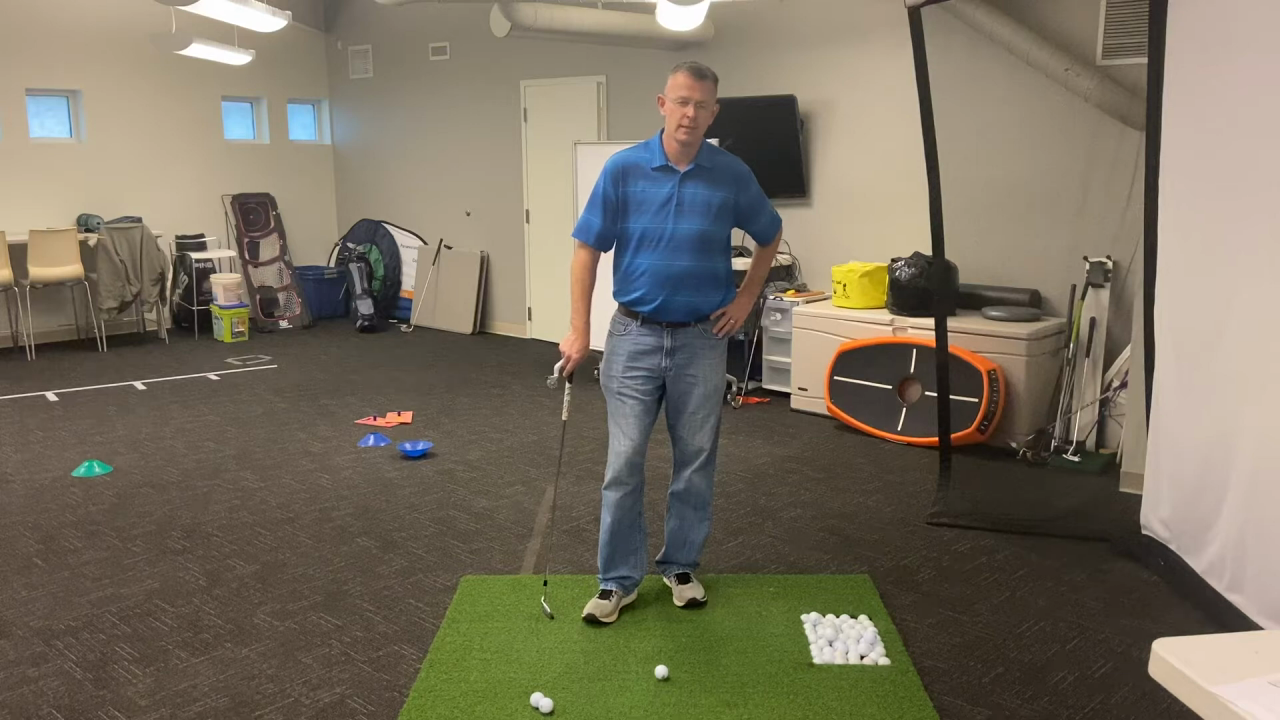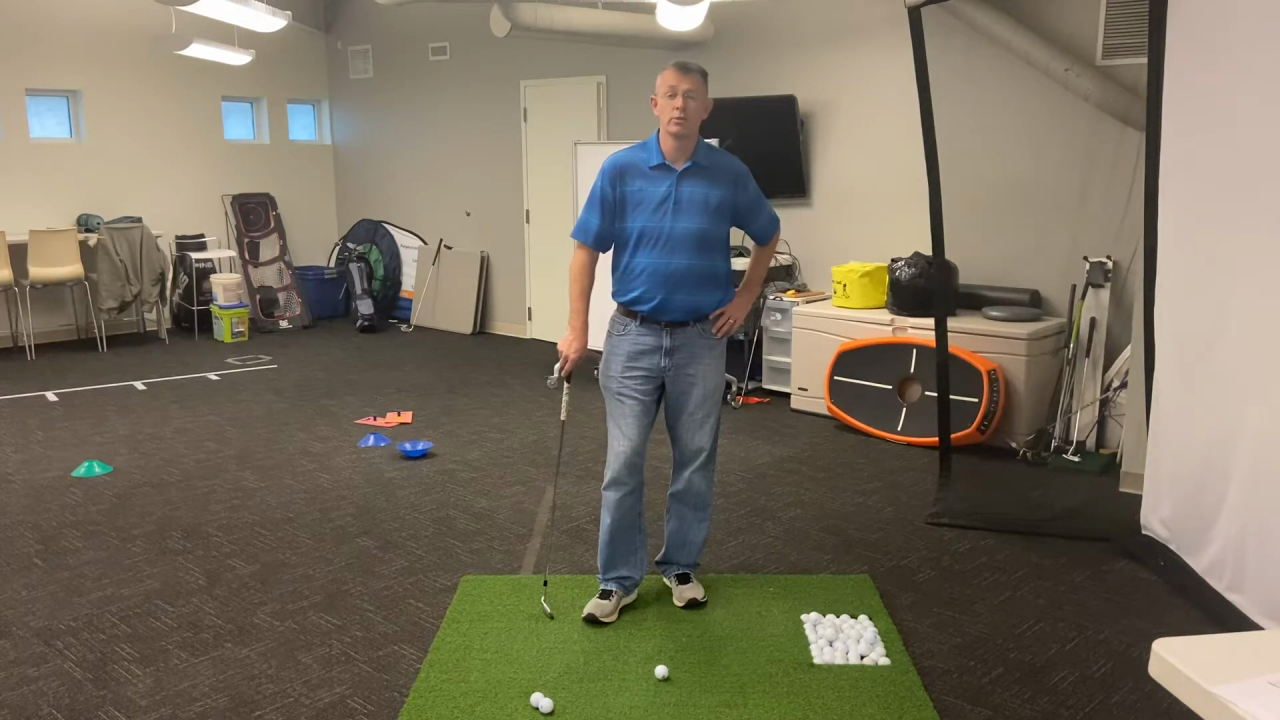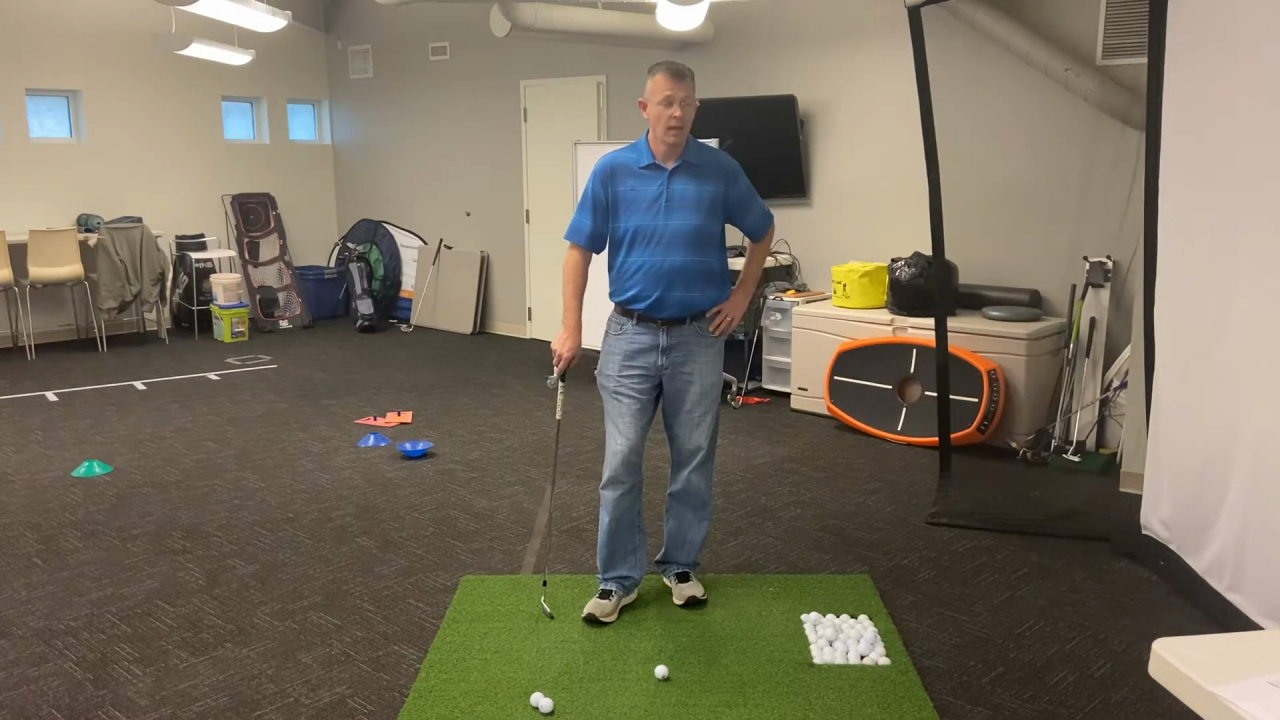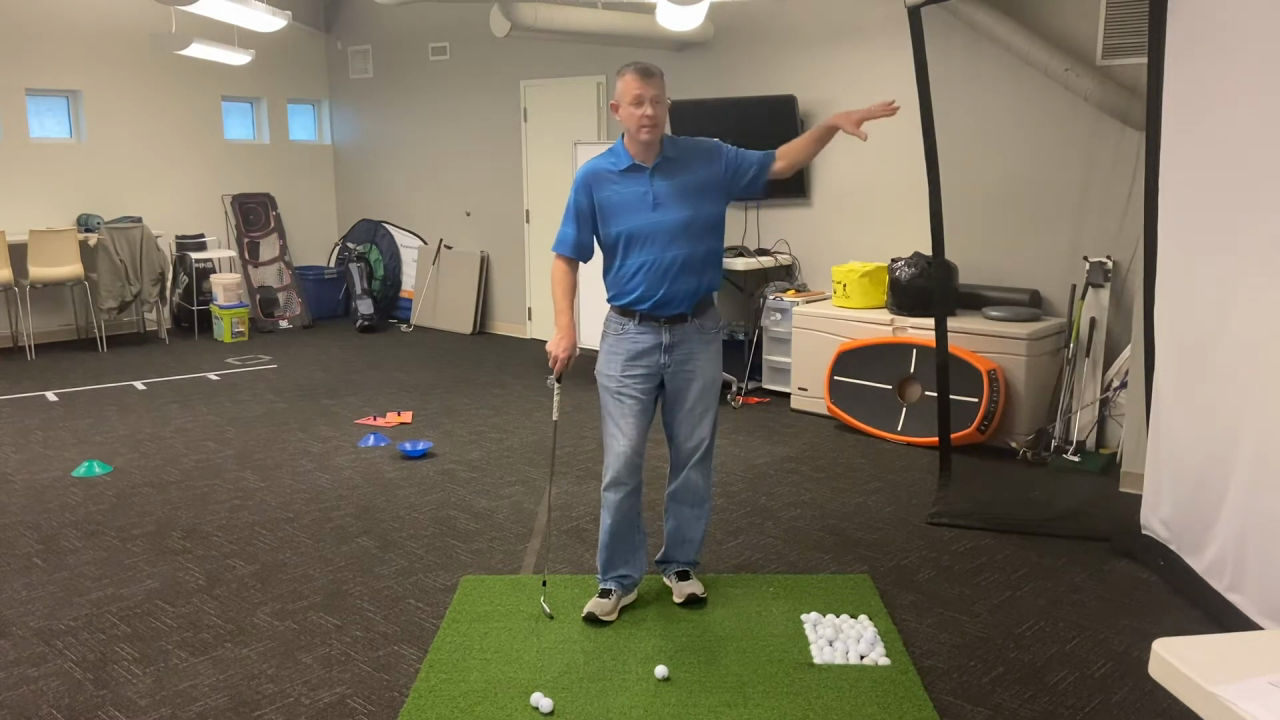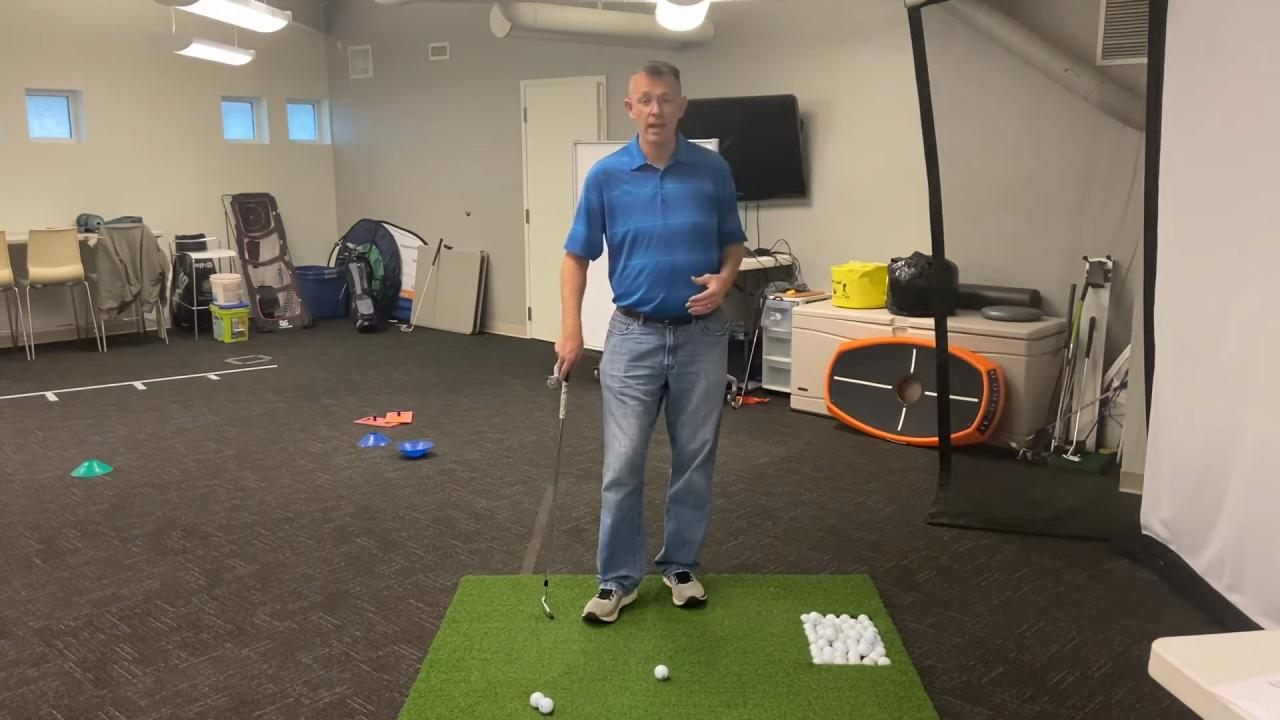
dt=1s
person 1, frame 1
left shoulder: (732, 174)
right shoulder: (623, 168)
left elbow: (770, 235)
right elbow: (588, 249)
left wrist: (746, 298)
right wrist: (579, 329)
left hip: (702, 338)
right hip: (634, 334)
left knee: (695, 461)
right knee: (624, 461)
left ankle: (680, 565)
right ankle: (619, 578)
person 1, frame 2
left shoulder: (729, 174)
right shoulder: (620, 168)
left elbow: (768, 235)
right elbow: (586, 250)
left wrist: (745, 297)
right wrist: (576, 328)
left hip: (701, 339)
right hip: (633, 335)
left knee: (695, 461)
right knee: (623, 462)
left ankle: (680, 565)
right ankle: (619, 578)
person 1, frame 3
left shoulder: (720, 170)
right shoulder: (612, 170)
left elbow: (763, 231)
right elbow: (580, 250)
left wrist: (742, 294)
right wrist: (570, 327)
left hip: (698, 336)
right hip: (630, 335)
left knee: (694, 460)
right knee: (622, 461)
left ankle: (680, 564)
right ankle: (618, 578)
person 1, frame 4
left shoulder: (708, 159)
right shoulder: (594, 177)
left elbow: (778, 164)
right elbow: (566, 257)
left wrist: (829, 125)
right wrist: (564, 329)
left hip: (697, 331)
right hip: (630, 334)
left knee: (692, 457)
right knee: (622, 461)
left ankle: (680, 563)
right ankle: (617, 578)
person 1, frame 5
left shoulder: (713, 169)
right shoulder: (606, 175)
left elbow: (733, 242)
right elbow: (577, 256)
left wrist: (724, 280)
right wrist: (571, 329)
left hip: (702, 335)
right hip: (634, 335)
left knee: (695, 460)
right knee: (623, 464)
left ankle: (680, 564)
right ankle: (618, 578)
